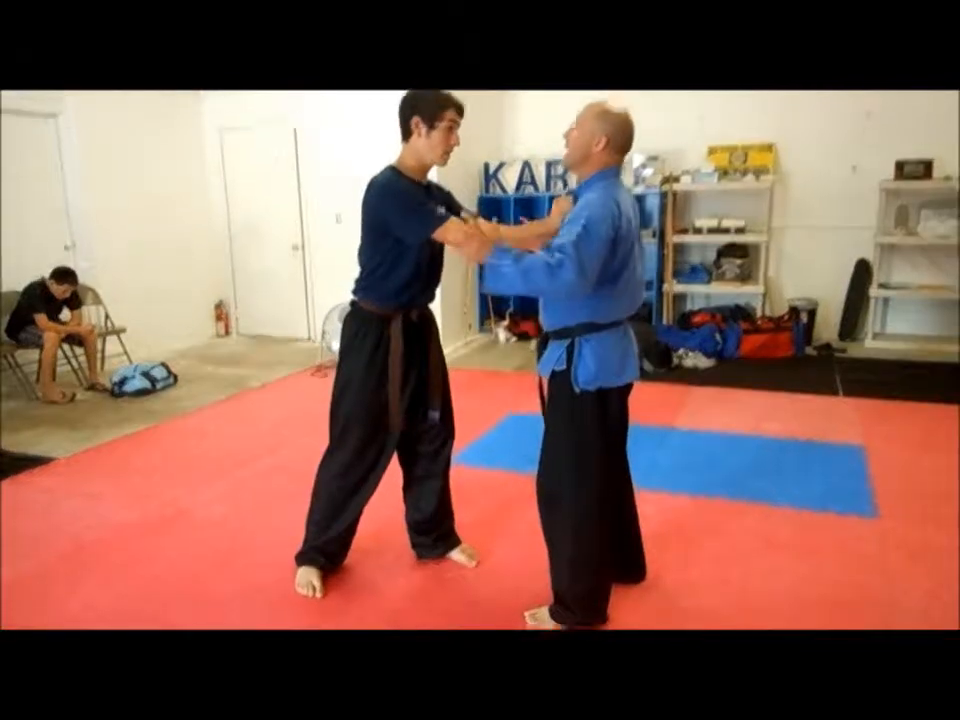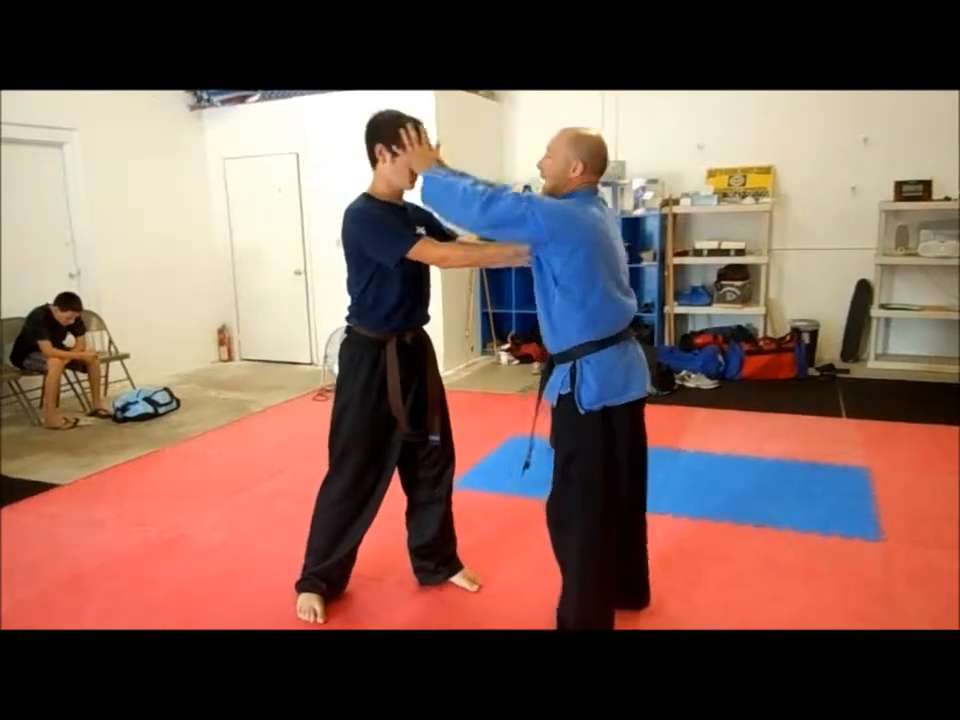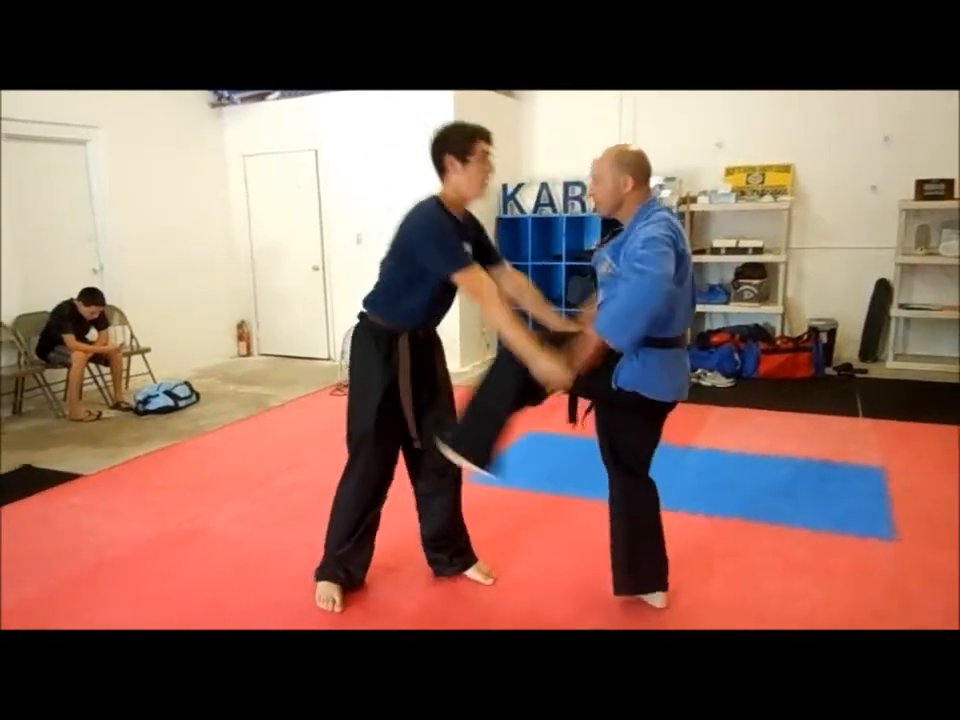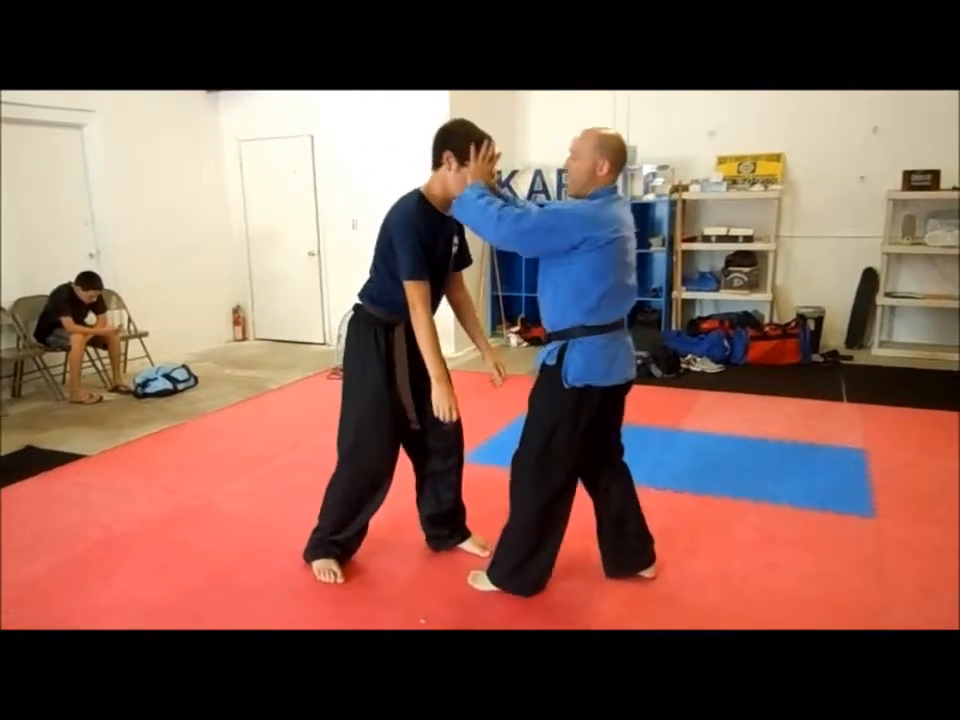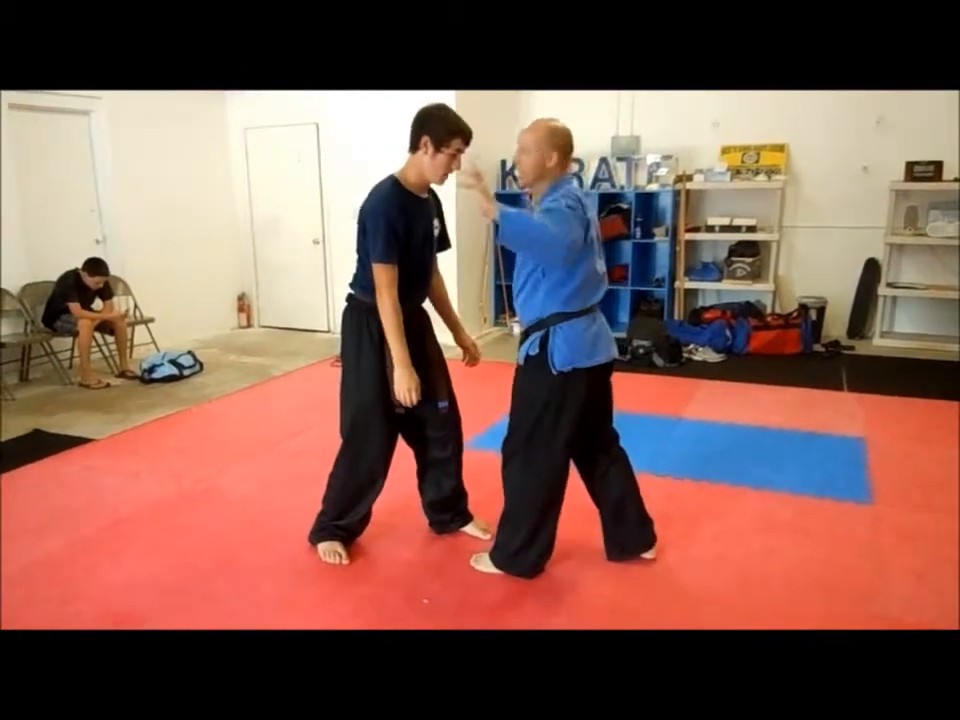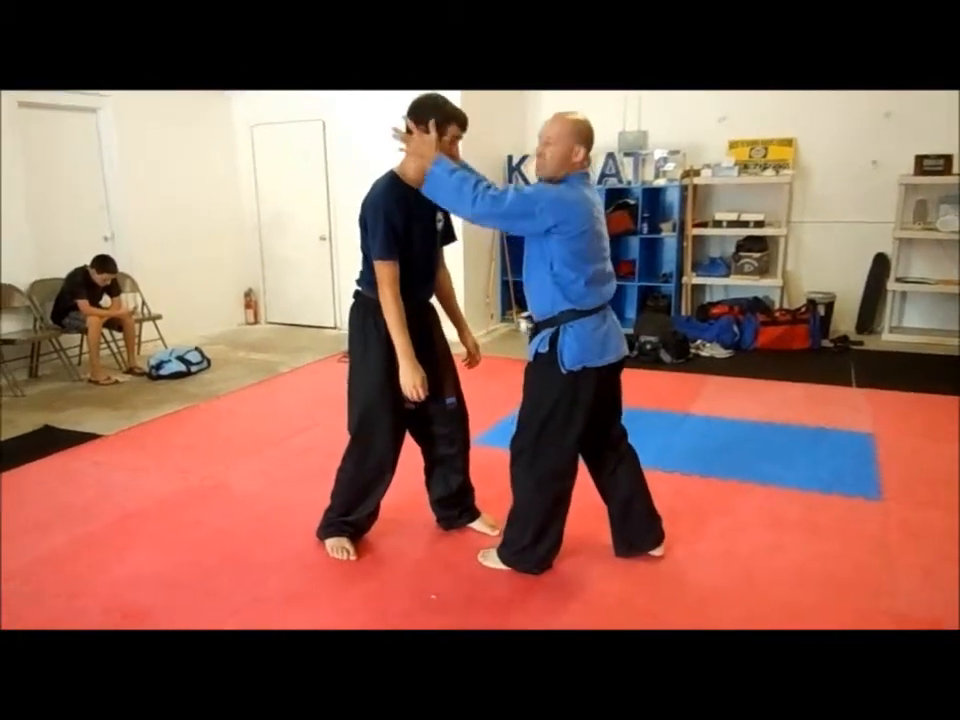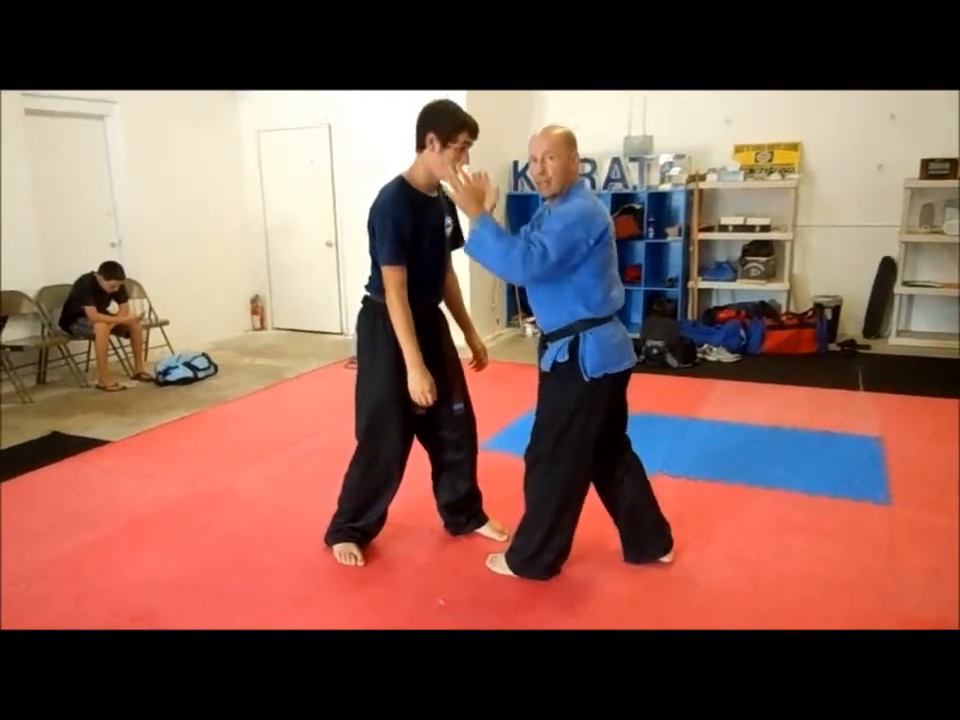
dt=0.7s
person 1, frame 1
left shoulder: (435, 194)
right shoulder: (387, 189)
left elbow: (475, 236)
right elbow: (465, 240)
left hip: (417, 328)
right hip: (375, 332)
left knee: (430, 437)
right knee: (356, 448)
left ankle: (434, 536)
right ankle: (317, 554)
person 1, frame 2
left shoulder: (415, 215)
right shoulder: (363, 216)
left elbow: (464, 248)
right elbow: (441, 256)
left wrist: (520, 247)
right wrist: (521, 249)
left hip: (414, 350)
right hip: (371, 357)
left knee: (432, 461)
right knee: (354, 472)
left ankle: (436, 561)
right ankle: (318, 580)
person 1, frame 3
left shoulder: (465, 223)
right shoulder: (427, 222)
left elbow: (509, 278)
right elbow: (483, 295)
left wrist: (562, 326)
right wrist: (537, 355)
left hip: (422, 345)
right hip: (381, 347)
left knee: (440, 454)
right knee: (371, 462)
left ankle: (450, 554)
right ankle: (336, 570)
person 1, frame 4
left shoulder: (450, 218)
right shoulder: (409, 217)
left elbow: (455, 290)
right elbow: (419, 305)
left wrist: (486, 350)
right wrist: (439, 381)
left hip: (412, 338)
right hip: (377, 338)
left knee: (442, 439)
right knee: (369, 450)
left ankle: (447, 529)
right ankle: (327, 546)
person 1, frame 5
left shoulder: (430, 202)
right shoulder: (385, 203)
right elbow: (385, 292)
left wrist: (459, 333)
right wrist: (402, 366)
left hip: (413, 320)
right hip: (372, 326)
left knee: (441, 423)
right knee: (369, 436)
left ankle: (449, 513)
right ankle: (332, 529)
person 1, frame 6
left shoulder: (434, 194)
right shoulder: (384, 199)
right elbow: (387, 288)
left wrist: (463, 329)
right wrist: (406, 361)
left hip: (421, 316)
right hip: (378, 323)
left knee: (447, 419)
right knee: (377, 433)
left ankle: (456, 509)
right ankle: (339, 525)
person 1, frame 7
left shoulder: (443, 200)
right shoulder: (393, 203)
right elbow: (395, 292)
left wrist: (470, 333)
right wrist: (414, 367)
left hip: (430, 321)
right hip: (387, 329)
left knee: (455, 424)
right knee: (384, 438)
left ankle: (464, 514)
right ankle: (347, 530)
person 2, frame 1
left shoulder: (598, 205)
right shoulder: (610, 197)
left elbow: (567, 275)
left wrist: (495, 257)
right wrist: (547, 243)
left hip: (584, 357)
right hip: (605, 351)
left knee: (568, 483)
right knee: (604, 467)
left ankle: (579, 606)
right ankle: (622, 563)
person 2, frame 2
left shoulder: (560, 217)
right shoulder: (592, 213)
left elbow: (483, 208)
right elbow: (503, 209)
left wrist: (430, 171)
right wrist: (441, 172)
left hip: (590, 378)
right hip: (619, 369)
left knee: (578, 505)
right knee: (618, 491)
left ankle: (585, 618)
right ankle: (627, 588)
person 2, frame 3
left shoulder: (655, 231)
right shoulder: (644, 227)
left elbow: (650, 286)
left wrist: (601, 334)
right wrist: (603, 310)
left hip: (634, 366)
right hip: (657, 374)
left knee: (521, 358)
right knee: (628, 474)
left ankle: (469, 442)
right ankle: (645, 581)
person 2, frame 4
left shoulder: (587, 217)
right shoulder: (609, 212)
left elbow: (511, 229)
right elbow: (541, 227)
left wrist: (476, 186)
right wrist: (489, 190)
left hip: (578, 359)
right hip: (606, 356)
left knee: (539, 470)
right knee: (602, 462)
left ankle: (513, 573)
right ankle: (632, 556)
person 2, frame 5
left shoulder: (562, 202)
right shoulder: (561, 200)
left elbow: (553, 243)
right elbow: (544, 248)
left wrist: (499, 211)
right wrist: (522, 218)
left hip: (558, 347)
right hip: (587, 341)
left knee: (531, 455)
right knee: (596, 446)
left ankle: (516, 556)
right ankle: (634, 538)
person 2, frame 6
left shoulder: (557, 202)
right shoulder: (575, 197)
left elbow: (485, 203)
right elbow: (503, 200)
left wrist: (432, 161)
right wrist: (444, 163)
left hip: (568, 345)
right hip: (596, 339)
left knee: (539, 454)
right knee: (606, 443)
left ankle: (524, 551)
right ankle: (642, 534)
person 2, frame 7
left shoulder: (581, 213)
right shoulder: (553, 210)
left elbow: (525, 265)
right elbow: (521, 257)
left wrist: (476, 214)
right wrist: (481, 213)
left hip: (583, 354)
right hip: (594, 350)
left knee: (553, 460)
right knee: (608, 451)
left ankle: (532, 558)
right ankle: (650, 541)
